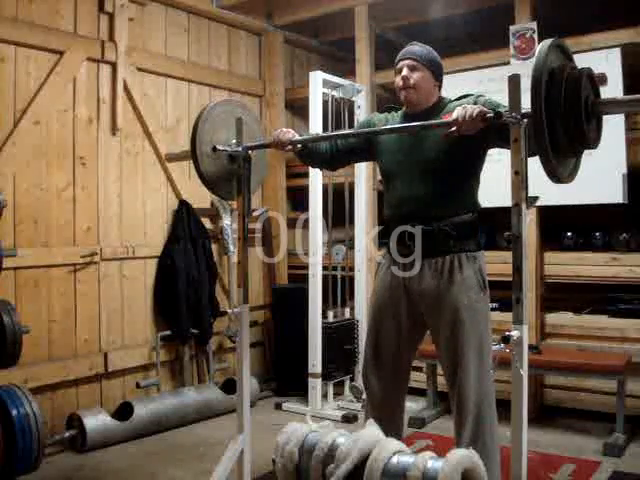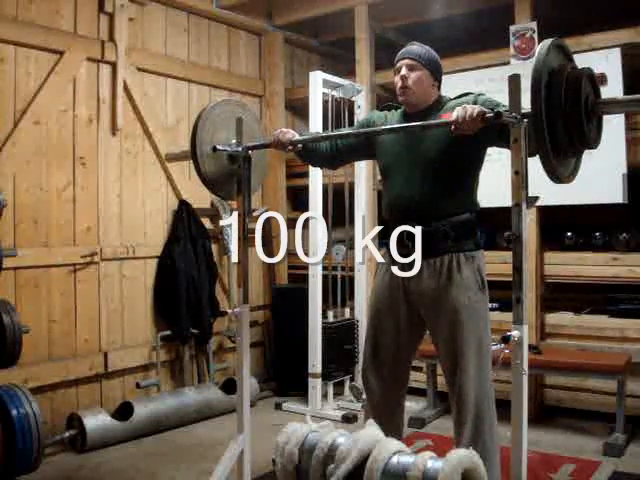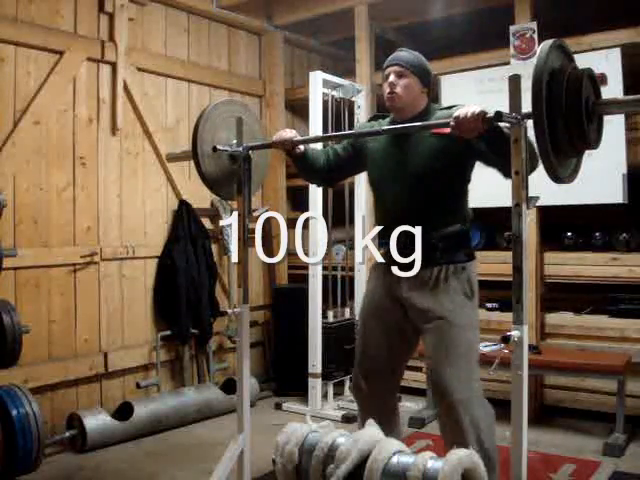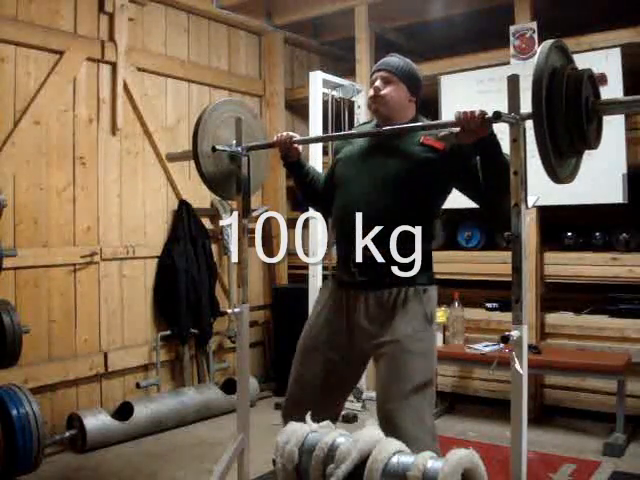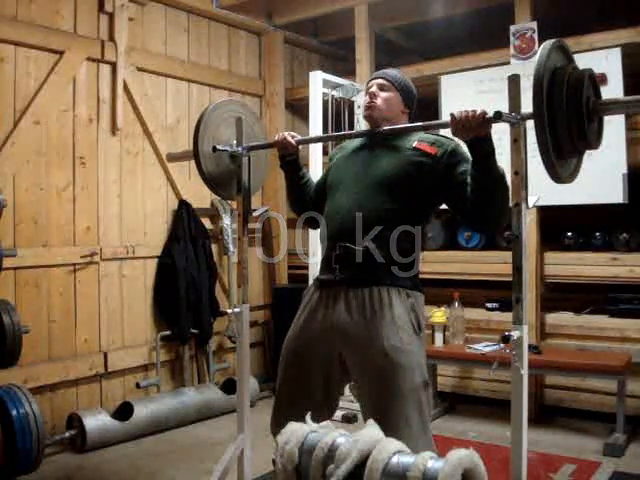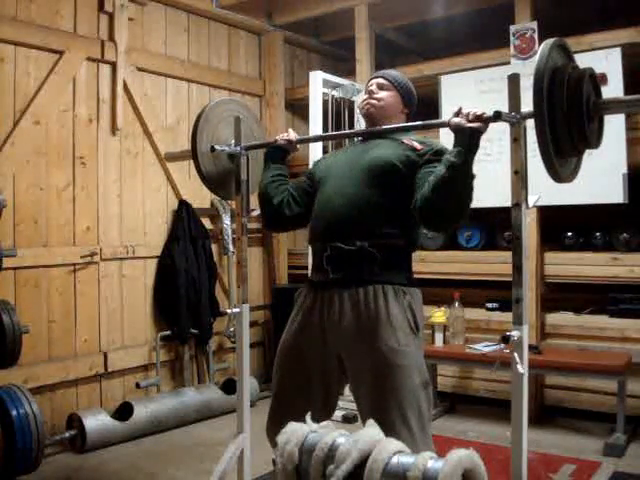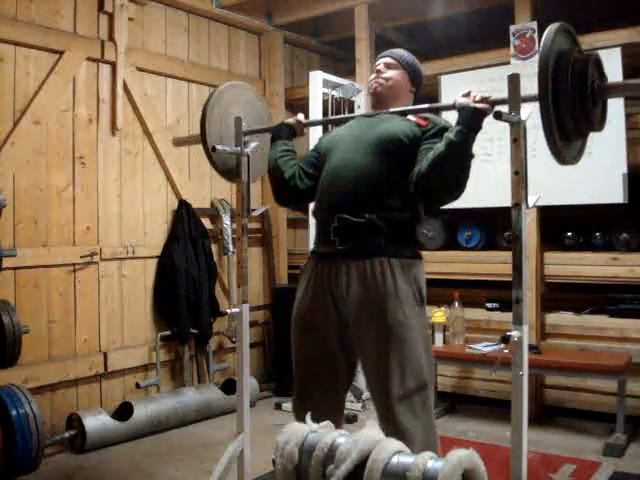
dt=0.7s
person 1, frame 1
left shoulder: (468, 110)
right shoulder: (380, 125)
right elbow: (330, 153)
left wrist: (484, 118)
right wrist: (296, 144)
left hip: (452, 262)
right hip: (395, 263)
left knee: (469, 381)
right knee: (380, 376)
person 1, frame 2
left shoulder: (466, 108)
right shoulder: (380, 124)
right elbow: (331, 152)
left wrist: (484, 118)
right wrist: (296, 143)
left hip: (452, 261)
right hip: (395, 261)
left knee: (468, 381)
right knee: (380, 375)
person 1, frame 3
left shoulder: (456, 125)
right shoulder: (370, 132)
left elbow: (523, 164)
right elbow: (328, 170)
left wrist: (487, 130)
right wrist: (298, 150)
left hip: (444, 274)
right hip: (389, 272)
left knee: (456, 391)
right knee: (372, 386)
person 1, frame 4
left shoulder: (443, 141)
right shoulder: (349, 142)
left elbow: (498, 203)
left wrist: (484, 141)
right wrist: (293, 161)
left hip: (402, 295)
right hip: (341, 291)
left knee: (404, 424)
right knee: (302, 413)
person 1, frame 5
left shoulder: (435, 150)
right shoulder: (343, 154)
left elbow: (486, 216)
right elbow: (311, 210)
left wrist: (480, 146)
right wrist: (290, 163)
left hip: (386, 300)
right hip: (323, 295)
left knee: (402, 440)
right knee: (290, 424)
person 1, frame 6
left shoulder: (420, 152)
right shoulder: (331, 161)
left elbow: (440, 212)
right elbow: (278, 214)
left wrist: (465, 143)
right wrist: (275, 156)
left hip: (380, 300)
right hip: (316, 297)
left knee: (401, 442)
right knee: (286, 430)
person 1, frame 7
left shoulder: (426, 127)
right shoulder: (338, 134)
left elbow: (437, 187)
right elbow: (290, 188)
left wrist: (467, 123)
right wrist: (282, 137)
left hip: (385, 270)
right hip: (322, 269)
left knee: (403, 406)
right knee: (314, 403)
